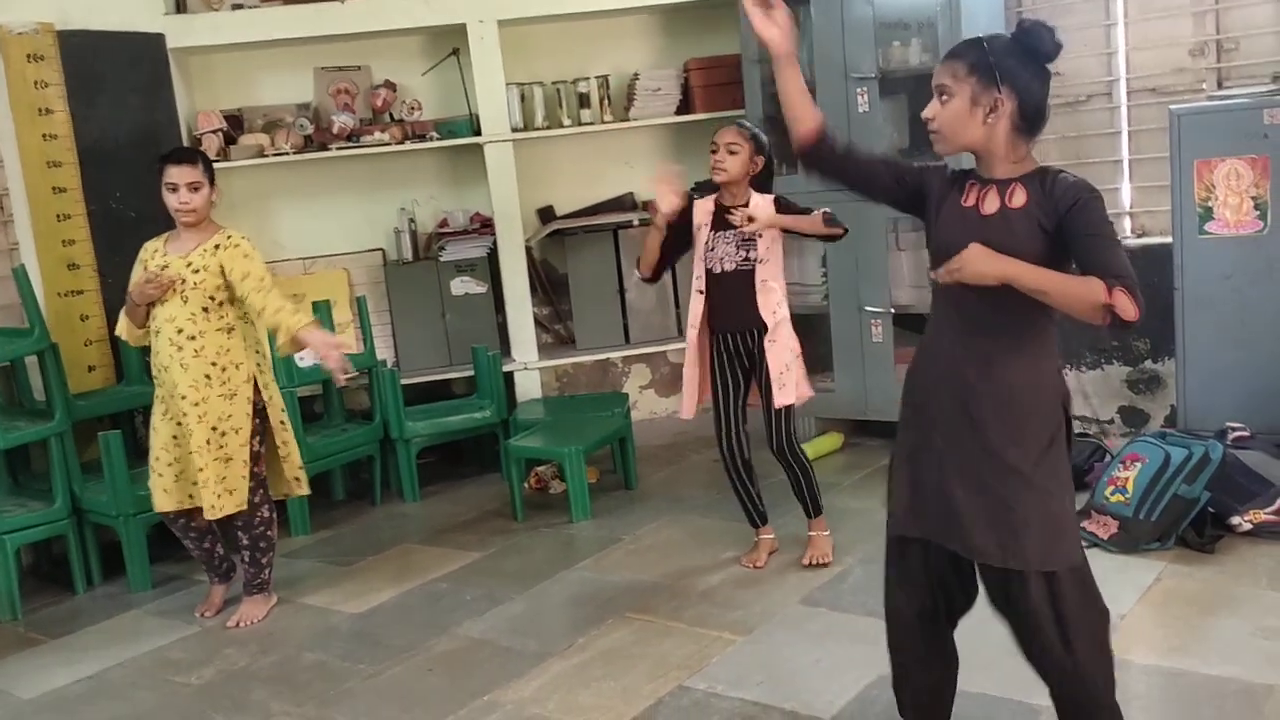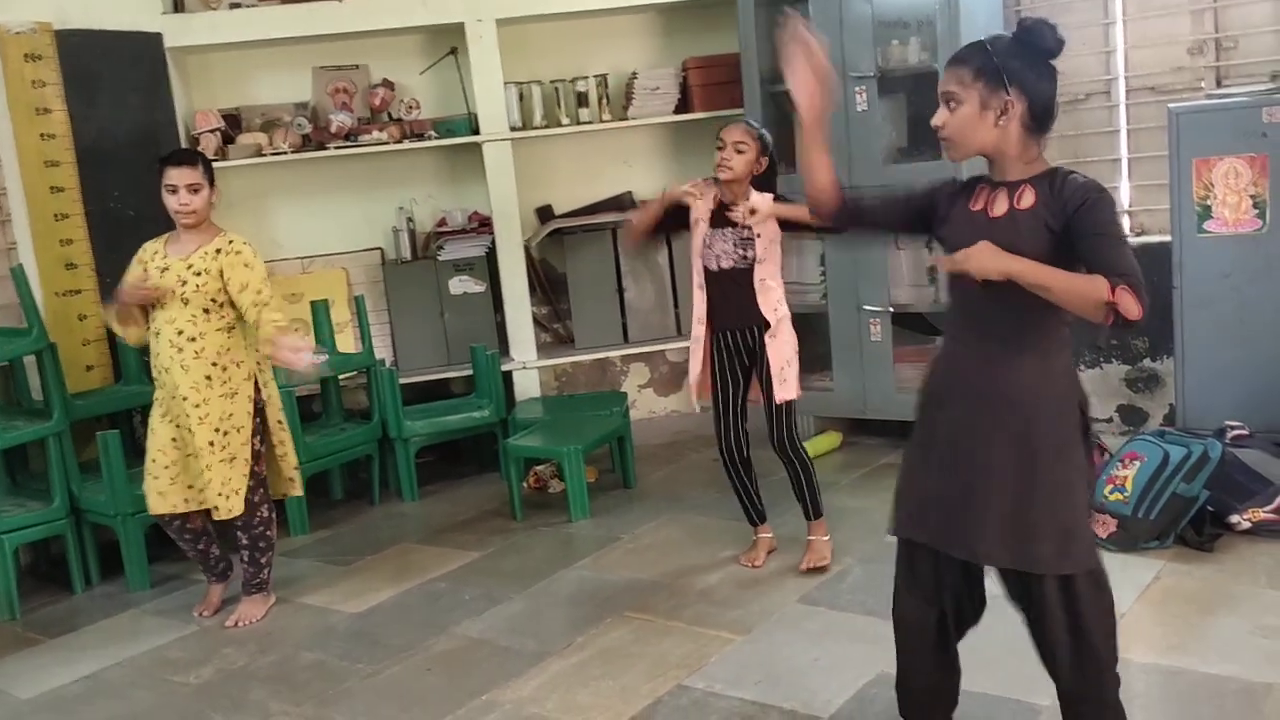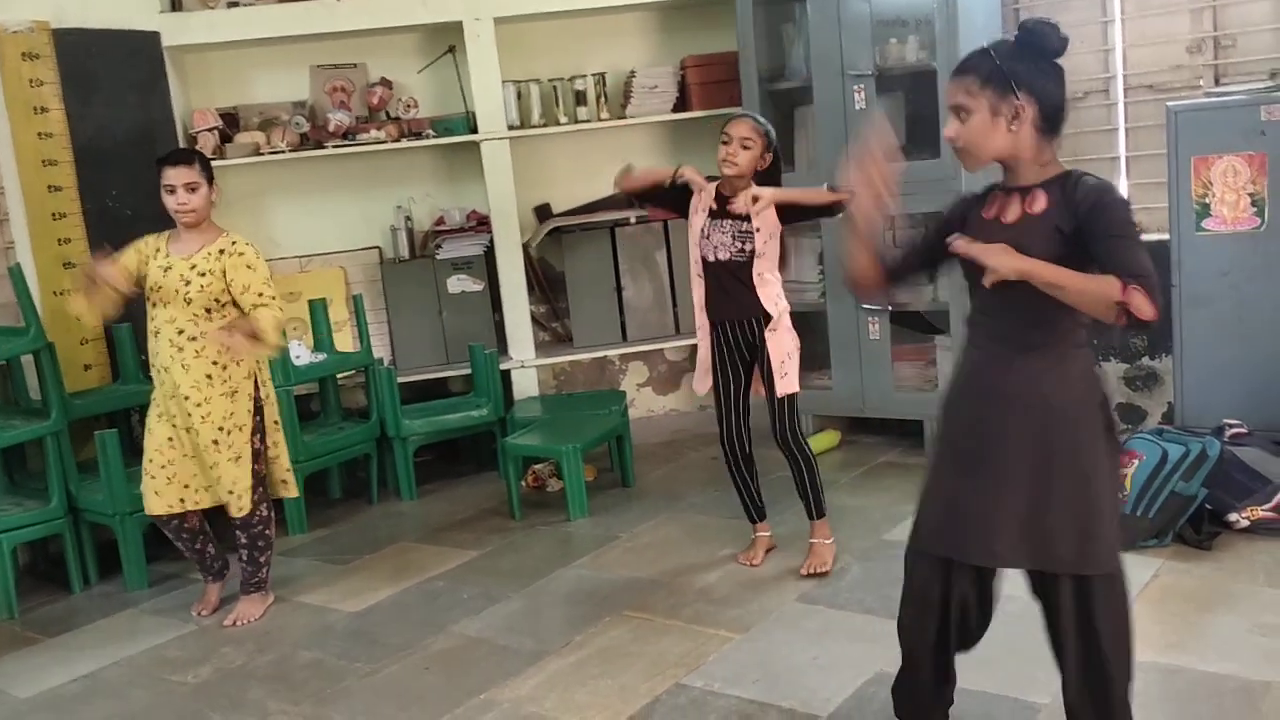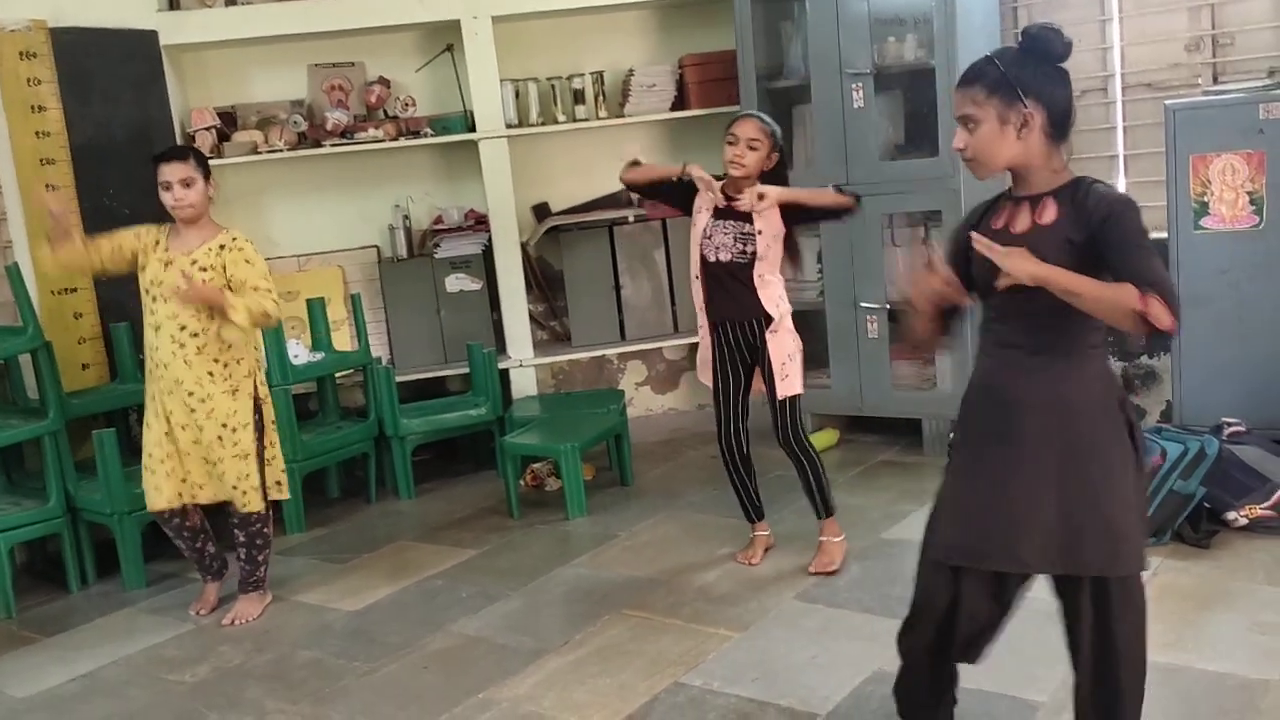
dt=0.1s
person 1, frame 1
left shoulder: (1065, 197)
right shoulder: (936, 190)
left elbow: (1122, 303)
right elbow: (819, 150)
left wrist: (1003, 267)
left hip: (1017, 427)
right hip: (935, 421)
left knee: (1046, 600)
right knee: (917, 598)
person 1, frame 2
left shoulder: (1076, 198)
right shoulder: (949, 198)
left elbow: (1125, 302)
right elbow: (832, 206)
left wrist: (1009, 264)
right wrist: (810, 109)
left hip: (1035, 427)
right hip: (952, 423)
left knee: (1066, 605)
right knee: (926, 592)
person 1, frame 3
left shoulder: (1088, 200)
right shoulder: (972, 211)
left elbow: (1140, 303)
right elbow: (872, 282)
left wrist: (1023, 265)
right wrist: (866, 218)
left hip: (1059, 431)
right hip: (975, 428)
left knee: (1082, 607)
right knee: (931, 596)
person 1, frame 4
left shoulder: (1101, 209)
right shoulder: (981, 221)
left elbow: (1157, 314)
right elbow: (927, 333)
left wrist: (1038, 270)
right wrist: (923, 300)
left hip: (1081, 440)
right hip: (990, 435)
left knee: (1102, 615)
right knee: (943, 600)
person 2, frame 1
left shoulder: (230, 248)
right shoulder: (151, 252)
left elbow: (266, 300)
right elbow: (135, 332)
left wrist: (314, 337)
right wrist: (136, 300)
left hip: (229, 393)
right hip: (173, 399)
left knee: (246, 491)
right knee: (175, 499)
left ankle: (259, 589)
right ankle: (220, 576)
person 2, frame 2
left shoulder: (233, 252)
right shoulder: (151, 254)
left elbow: (264, 313)
right elbow: (131, 328)
left wrist: (286, 348)
right wrist: (126, 305)
left hip: (229, 395)
right hip: (172, 399)
left knee: (244, 491)
right knee: (168, 501)
left ankle: (259, 587)
right ankle: (217, 575)
person 2, frame 3
left shoulder: (234, 251)
right shoulder: (148, 250)
left elbow: (269, 311)
right elbow: (100, 298)
left wrist: (242, 330)
right wrist: (95, 279)
left hip: (228, 395)
right hip: (171, 398)
left knee: (245, 490)
right knee: (166, 499)
left ankle: (257, 587)
right ankle: (214, 574)
person 2, frame 4
left shoulder: (232, 247)
right shoulder: (149, 242)
left elbow: (267, 307)
right elbow: (86, 254)
left wrist: (213, 297)
right wrist: (59, 228)
left hip: (226, 392)
right hip: (167, 394)
left knee: (242, 488)
right knee: (168, 499)
left ankle: (254, 586)
right ankle: (212, 574)
person 3, frame 1
left shoulder: (772, 208)
right shoulder: (696, 213)
left elbow: (836, 227)
right elbow: (647, 271)
left wrist: (772, 221)
right wrist: (662, 219)
left hip: (769, 337)
right hip: (721, 343)
left knee: (782, 443)
right knee: (731, 447)
left ankle: (819, 529)
right ankle: (763, 534)
person 3, frame 2
left shoulder: (771, 207)
right shoulder: (696, 207)
right elbow: (634, 233)
left wrist: (770, 210)
right wrist: (672, 197)
left hip: (768, 333)
right hip: (722, 339)
left knee: (784, 438)
right knee: (730, 442)
left ankle: (818, 531)
right ankle: (762, 533)
person 3, frame 3
left shoulder: (772, 202)
right shoulder: (696, 196)
left elbow: (836, 199)
right elbow: (625, 183)
left wrist: (773, 194)
right wrist: (680, 173)
left hip: (768, 328)
right hip: (722, 334)
left knee: (787, 434)
right knee: (733, 439)
left ankle: (821, 533)
right ankle: (761, 531)
person 3, frame 4
left shoulder: (776, 202)
right shoulder: (700, 196)
left elbow: (846, 203)
right elbow: (631, 176)
left wrist: (781, 195)
right wrist: (686, 171)
left hip: (769, 328)
right hip: (724, 334)
left knee: (791, 435)
right knee: (730, 439)
left ankle: (831, 531)
right ankle: (760, 530)
